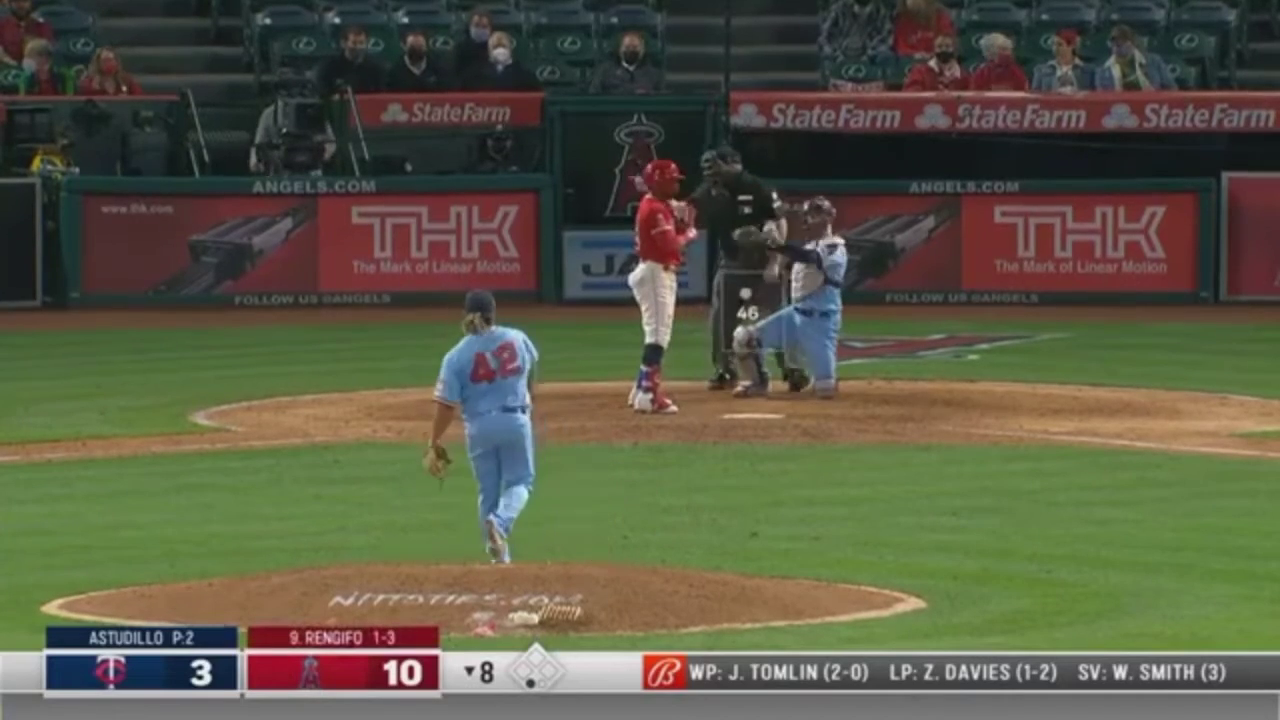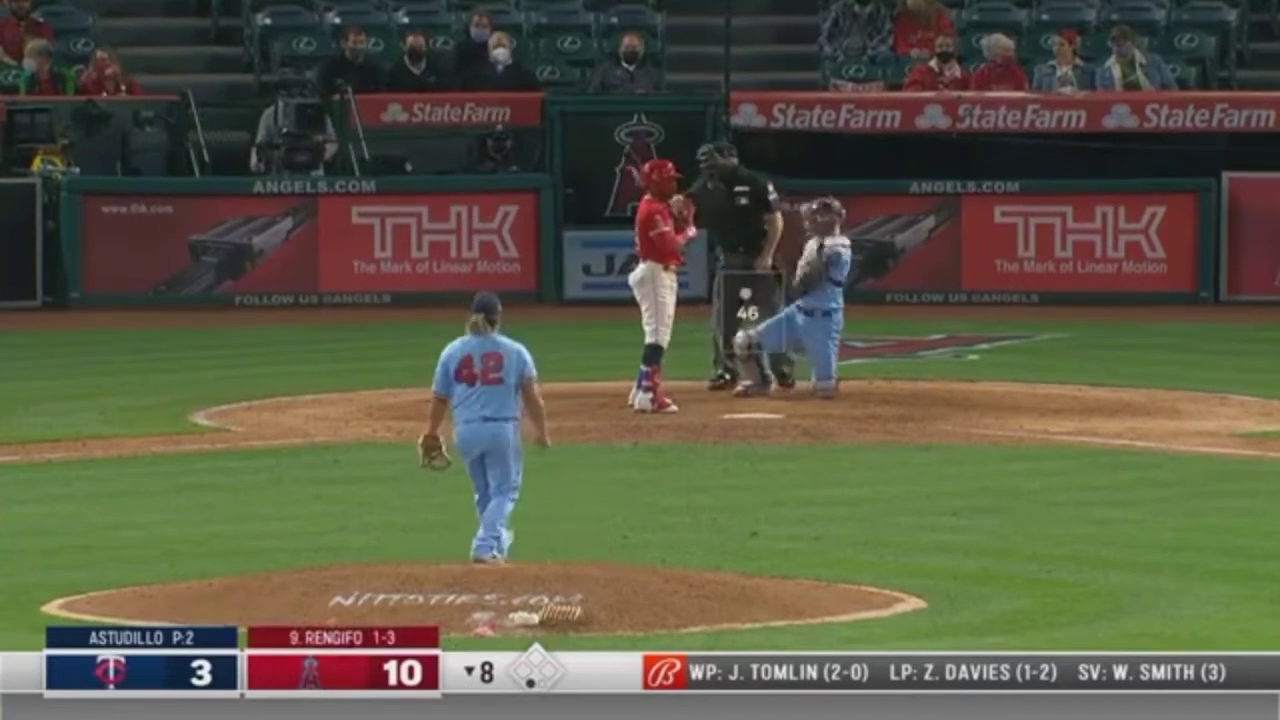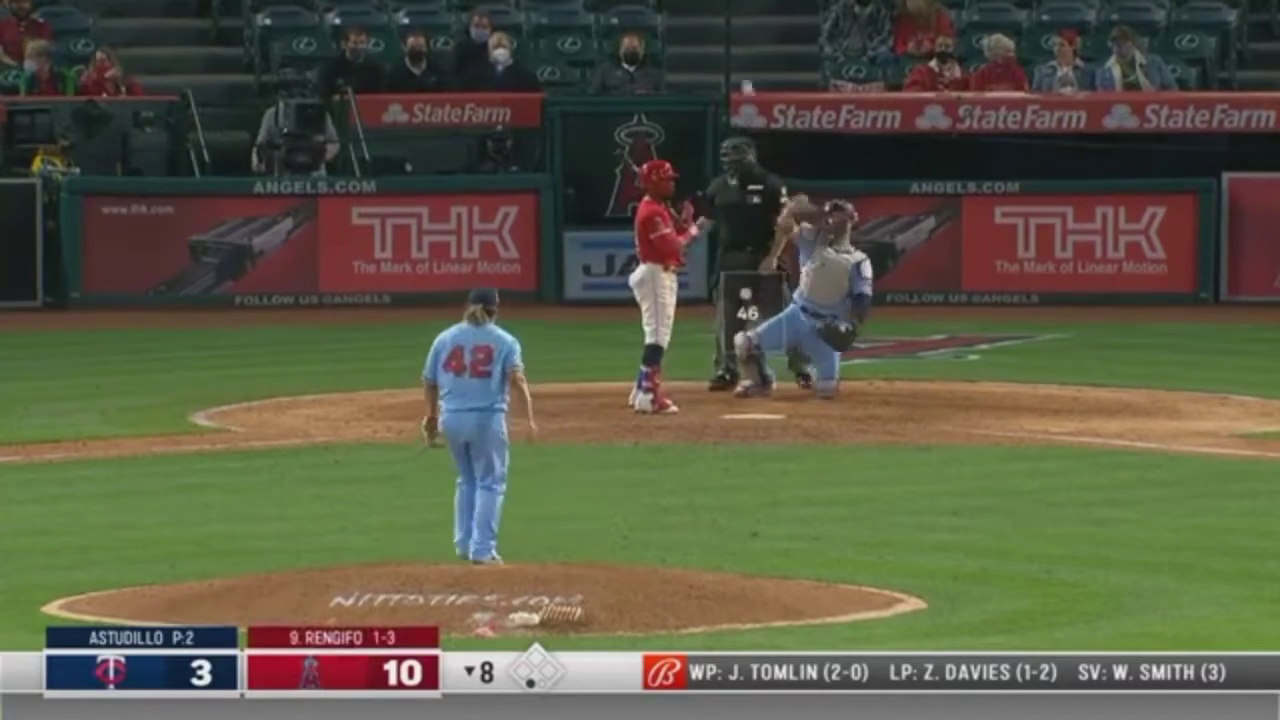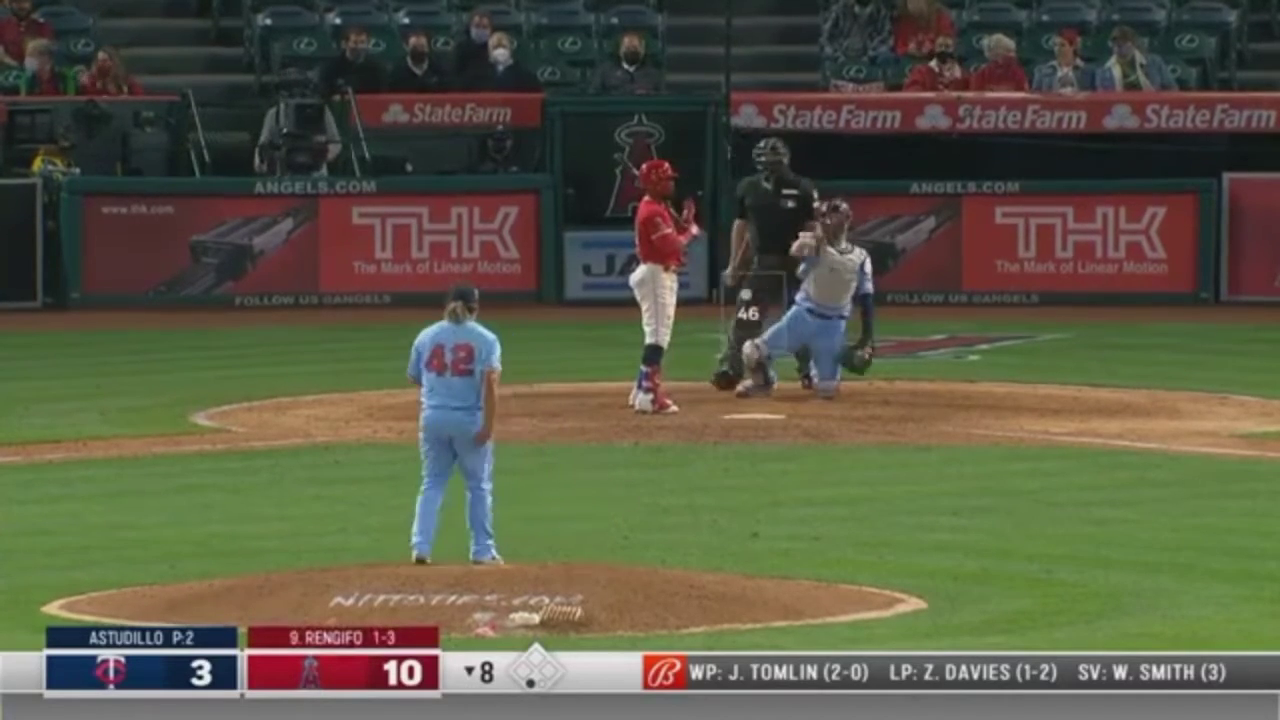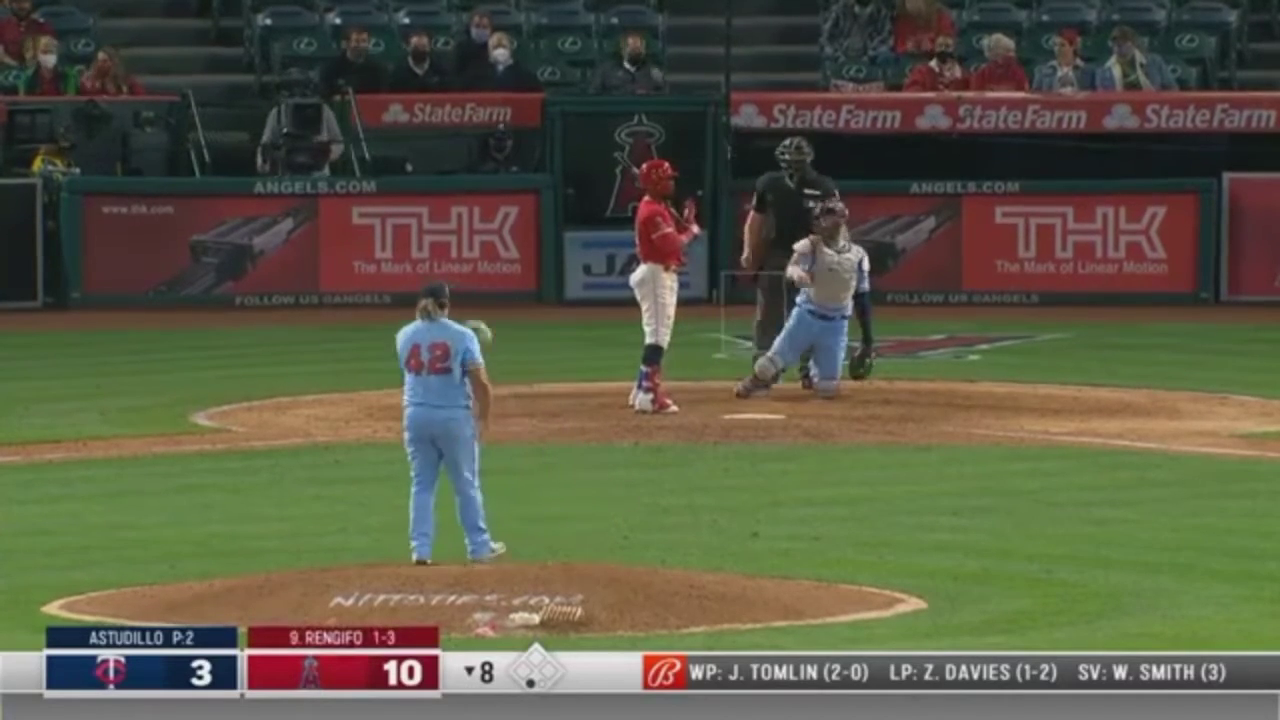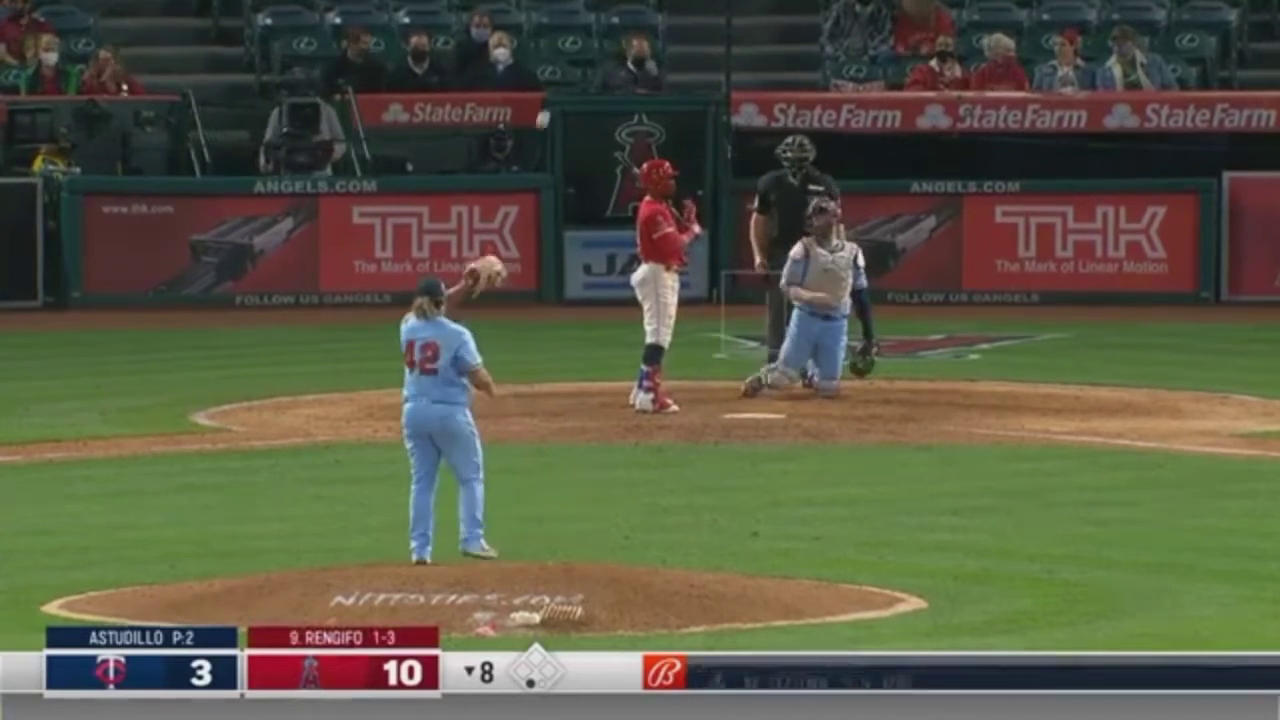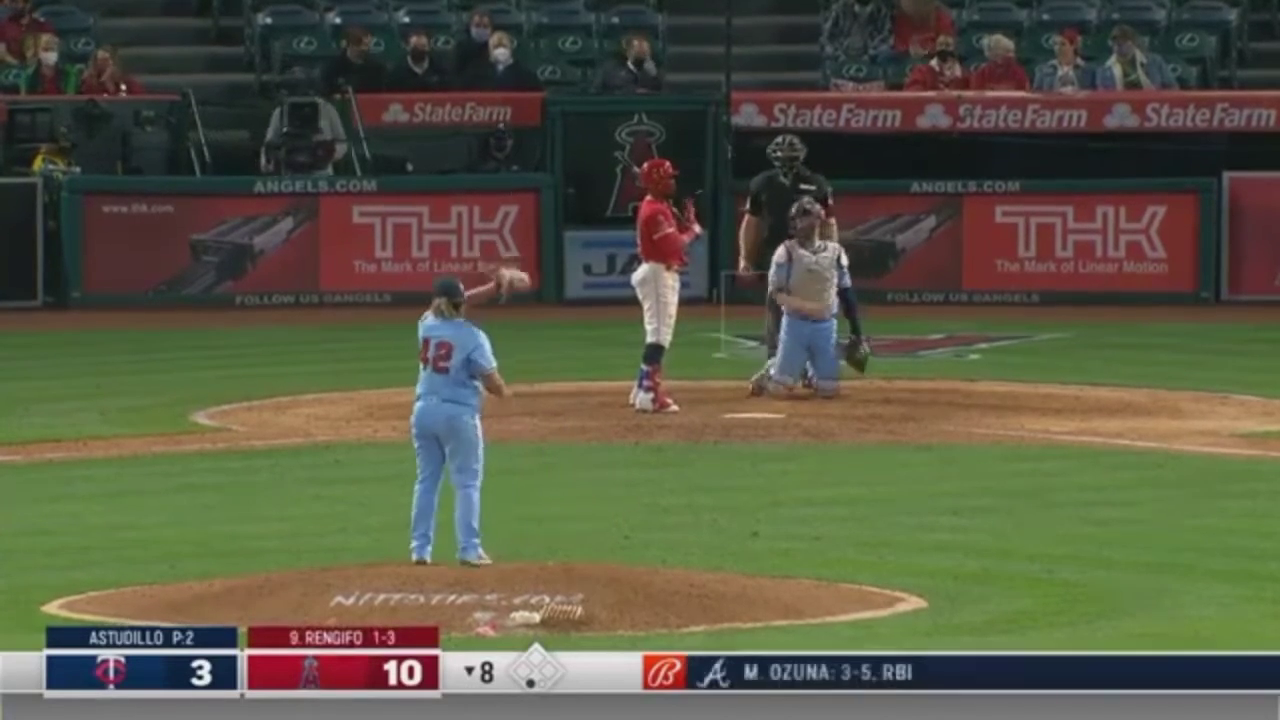
dt=0.3s
person 1, frame 1
left shoulder: (456, 356)
right shoulder: (517, 338)
left elbow: (446, 405)
right elbow: (531, 372)
left wrist: (434, 443)
left hip: (481, 427)
right hip: (516, 421)
left knee: (489, 491)
right knee: (520, 481)
left ankle: (499, 553)
right ankle: (500, 521)
person 1, frame 2
left shoulder: (451, 351)
right shoulder: (515, 350)
left elbow: (439, 398)
right elbow: (531, 396)
left wrist: (432, 431)
right wrist: (542, 430)
left hip: (466, 431)
right hip: (501, 429)
left knee: (483, 491)
right knee: (504, 491)
left ankle: (495, 540)
right ankle: (485, 546)
person 1, frame 3
left shoulder: (445, 338)
right shoulder: (505, 341)
left elbow: (429, 383)
right elbow: (517, 380)
left wrist: (432, 414)
right wrist: (530, 419)
left hip: (451, 419)
right hip: (487, 420)
left knee: (467, 481)
right knee: (490, 485)
left ankle: (464, 543)
right ankle: (482, 549)
person 1, frame 4
left shoulder: (426, 336)
right shoulder: (486, 339)
left elbow: (414, 378)
right elbow: (490, 385)
right wrist: (489, 425)
left hip: (433, 417)
right hip: (470, 419)
left knee: (433, 482)
right knee: (479, 486)
left ankle: (421, 546)
right ankle: (483, 550)
person 1, frame 5
left shoulder: (404, 335)
right shoulder: (462, 335)
right elbow: (480, 381)
right wrist: (484, 415)
left hip: (416, 416)
right hip: (453, 417)
left knee: (422, 485)
right knee: (466, 485)
left ankle: (420, 549)
right ankle: (479, 546)
person 1, frame 6
left shoulder: (408, 326)
right shoulder: (457, 334)
left elbow: (429, 308)
right elbow: (478, 378)
left wrist: (464, 287)
right wrist: (490, 388)
left hip: (414, 412)
right hip: (450, 413)
left knee: (421, 482)
right knee: (470, 477)
left ankle: (420, 549)
right ankle: (472, 540)
person 1, frame 7
left shoulder: (426, 324)
right shoulder: (472, 336)
left elbow: (458, 302)
right elbow: (491, 382)
left wrist: (493, 287)
right wrist: (503, 391)
left hip: (424, 411)
right hip: (458, 415)
left knee: (426, 481)
right knee: (466, 483)
left ankle: (419, 549)
right ankle: (468, 549)
person 2, frame 1
left shoulder: (662, 206)
right shoulder: (654, 209)
left elbow: (674, 234)
right elbow: (672, 244)
left wrist: (684, 221)
right wrist: (690, 233)
left hip: (661, 273)
right hip: (655, 274)
left knee: (657, 334)
right knee: (658, 335)
left ankle: (642, 390)
right ankle: (647, 396)
person 2, frame 2
left shoulder: (661, 206)
right shoulder: (652, 209)
left elbow: (675, 232)
right elbow: (671, 245)
left wrist: (684, 218)
right wrist: (690, 231)
left hip: (662, 273)
right hip: (655, 274)
left knee: (658, 334)
right knee: (658, 334)
left ankle: (642, 389)
right ankle: (647, 395)
person 2, frame 3
left shoulder: (660, 207)
right shoulder: (652, 211)
left elbow: (676, 234)
right elbow: (672, 246)
left wrist: (686, 220)
right wrist: (693, 230)
left hip: (663, 274)
right hip: (655, 275)
left knee: (657, 335)
right knee: (658, 335)
left ankle: (643, 390)
right ankle: (648, 396)
person 2, frame 4
left shoulder: (660, 207)
right shoulder: (652, 211)
left elbow: (675, 233)
right elbow: (673, 246)
left wrist: (685, 219)
right wrist: (692, 230)
left hip: (663, 274)
right hip: (656, 275)
left knee: (657, 334)
right knee: (658, 335)
left ankle: (642, 390)
right ankle: (648, 395)
person 2, frame 5
left shoulder: (660, 207)
right shoulder: (652, 211)
left elbow: (675, 233)
right elbow: (674, 245)
left wrist: (686, 219)
right wrist: (692, 229)
left hip: (663, 275)
right hip: (656, 276)
left knee: (657, 335)
right knee: (658, 335)
left ankle: (643, 390)
right ankle: (648, 396)
person 2, frame 6
left shoulder: (661, 206)
right shoulder: (653, 211)
left elbow: (677, 232)
right elbow: (675, 245)
left wrist: (687, 218)
right wrist: (693, 229)
left hip: (664, 274)
right hip: (658, 274)
left knee: (658, 334)
right knee: (659, 335)
left ankle: (643, 389)
right ankle: (649, 395)
person 2, frame 7
left shoulder: (661, 206)
right shoulder: (654, 211)
left elbow: (678, 233)
right elbow: (675, 245)
left wrist: (687, 219)
right wrist: (694, 229)
left hip: (665, 274)
right hip: (658, 275)
left knee: (658, 334)
right knee: (659, 334)
left ankle: (643, 389)
right ankle: (648, 395)
person 3, frame 1
left shoulder: (758, 190)
right shoulder: (709, 192)
left elbow: (779, 226)
left wrist: (774, 262)
left hip: (760, 264)
right hip: (728, 265)
right knee: (720, 319)
left ankle: (791, 369)
right ankle: (724, 371)
person 3, frame 2
left shoulder: (756, 183)
right shoulder: (705, 188)
left elbow: (775, 221)
left wrist: (767, 256)
left hip: (757, 259)
right hip: (727, 261)
left knee: (771, 314)
right knee: (723, 318)
left ankle: (782, 369)
right ankle: (725, 370)
person 3, frame 3
left shoulder: (770, 184)
right shoulder: (719, 186)
left wrist: (773, 257)
left hip: (764, 258)
right hip: (732, 260)
right knee: (727, 317)
left ankle: (802, 368)
right ankle: (727, 371)
person 3, frame 4
left shoulder: (802, 188)
right shoulder: (748, 187)
left elbow: (813, 227)
right elbow: (742, 226)
right wrist: (735, 265)
left hip: (793, 262)
right hip: (761, 262)
right knee: (745, 315)
left ankle: (807, 370)
right ankle: (732, 370)
person 3, frame 5
left shoulder: (824, 187)
right shoulder: (768, 183)
right elbow: (756, 217)
right wrist: (749, 250)
right hip: (776, 258)
right knee: (768, 315)
left ankle: (809, 369)
person 3, frame 6
left shoulder: (825, 185)
right shoulder: (768, 182)
right elbow: (758, 220)
right wrist: (759, 254)
right hip: (779, 258)
right knee: (777, 315)
person 3, frame 7
left shoulder: (817, 184)
right shoulder: (762, 183)
left elbow: (828, 223)
right elbow: (751, 222)
right wrist: (745, 257)
right hip: (774, 258)
right knee: (776, 315)
person 4, frame 1
left shoulder: (834, 245)
right shoulder: (811, 246)
left elbow: (810, 258)
left wrist: (776, 246)
left hip: (821, 320)
right hip: (795, 313)
left knee: (825, 389)
right knee: (743, 337)
left ankle: (822, 376)
right ankle: (757, 382)
person 4, frame 2
left shoulder: (839, 244)
right shoulder: (814, 242)
left elbow: (828, 259)
left hip: (823, 319)
right hip: (797, 313)
left knee: (826, 389)
right knee: (746, 340)
left ankle: (824, 379)
right ankle: (759, 382)
person 4, frame 3
left shoulder: (859, 260)
right shoulder: (813, 239)
left elbow: (864, 300)
right elbow: (785, 227)
left wrist: (853, 324)
right wrist: (794, 208)
left hip: (829, 326)
right hip: (799, 313)
left knee: (827, 389)
right knee: (744, 341)
right ankle: (762, 382)
person 4, frame 4
left shoulder: (860, 258)
right shoulder: (814, 243)
left elbow: (865, 300)
right elbow: (795, 251)
left wrist: (867, 337)
right wrist: (801, 245)
left hip: (833, 324)
right hip: (802, 315)
left knee: (828, 389)
right knee: (753, 351)
left ankle: (819, 373)
right ankle: (763, 382)
person 4, frame 5
left shoulder: (858, 255)
right shoulder: (810, 246)
left elbow: (862, 299)
right elbow: (792, 267)
left wrist: (867, 340)
right wrist: (797, 272)
left hip: (836, 325)
right hip: (805, 316)
left knee: (828, 389)
right knee: (768, 366)
left ankle: (816, 372)
right ankle: (760, 381)
person 4, frame 6
left shoulder: (852, 252)
right shoulder: (803, 249)
left elbow: (861, 295)
right elbow: (786, 287)
left wrist: (869, 335)
right wrist: (811, 296)
left hip: (836, 324)
right hip: (805, 319)
left knee: (829, 389)
right knee: (783, 379)
left ankle: (813, 371)
right ankle: (766, 376)
person 4, frame 7
left shoulder: (835, 252)
right shoulder: (786, 252)
left elbow: (846, 294)
right elbow: (776, 294)
left wrist: (856, 332)
right wrist: (806, 307)
left hip: (826, 326)
right hip: (795, 324)
left knee: (828, 389)
right knee: (780, 386)
left ankle: (813, 372)
right ankle: (771, 374)
